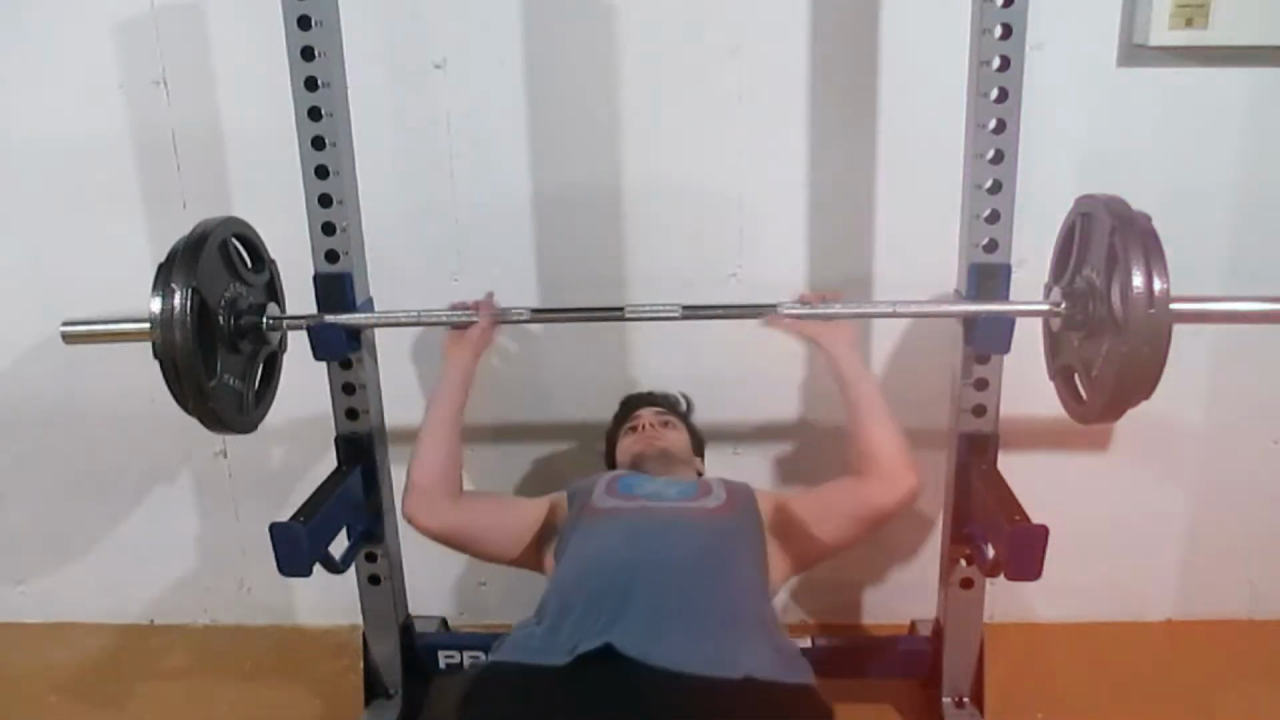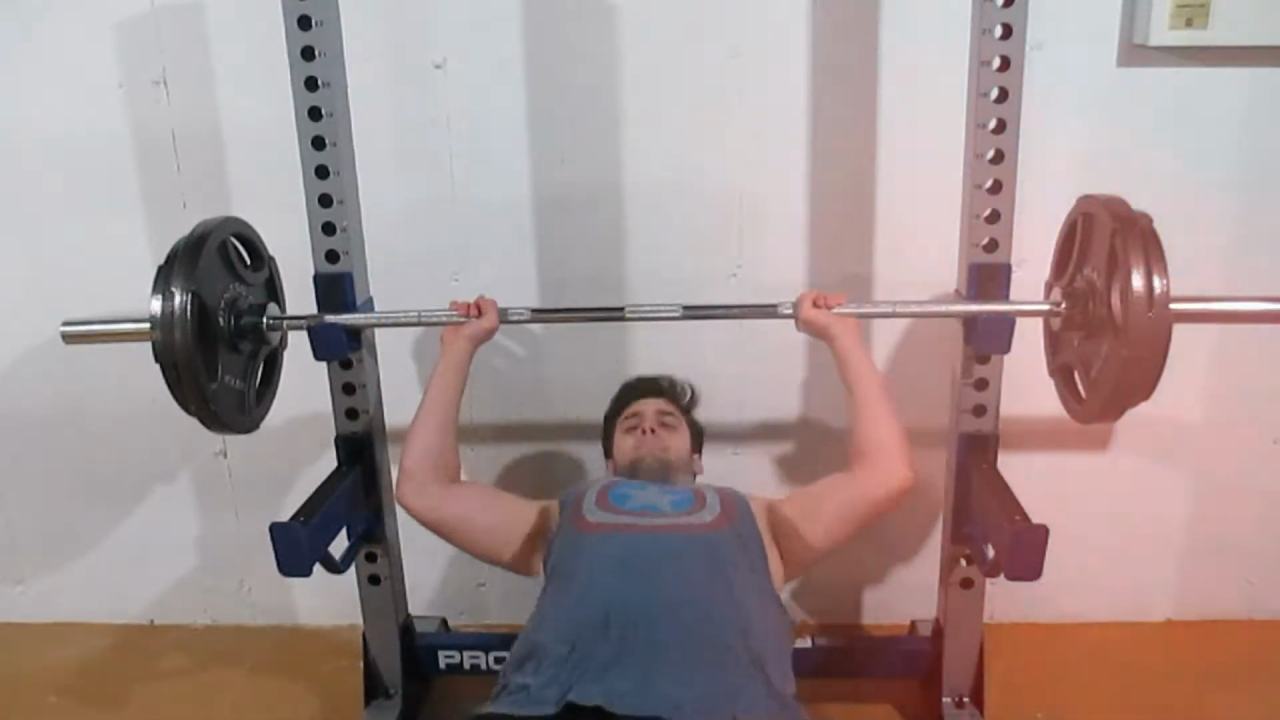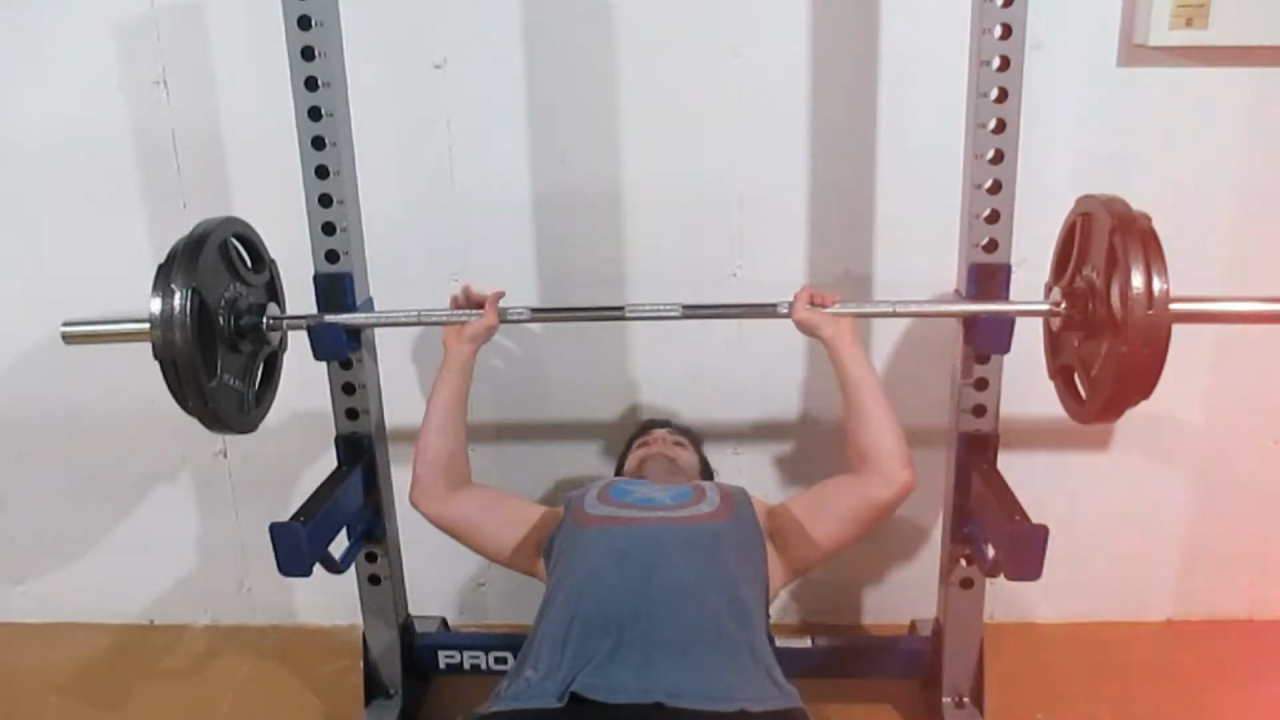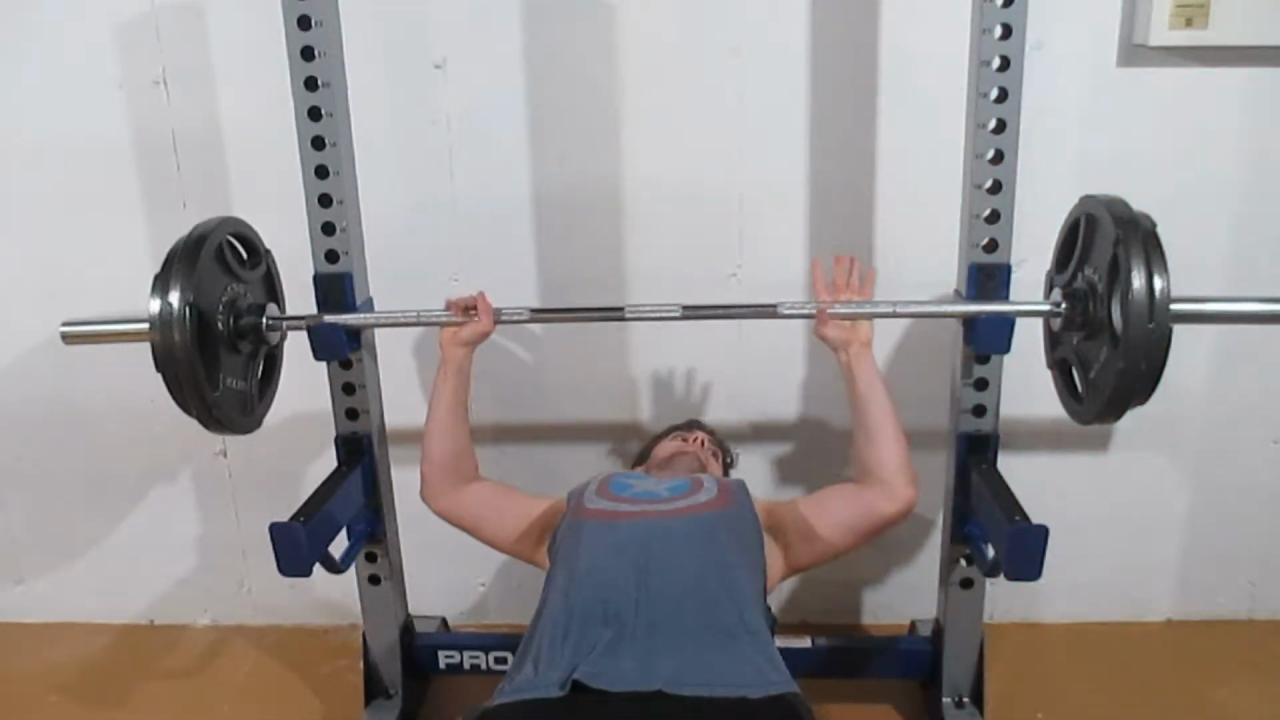
dt=1s
person 1, frame 1
left shoulder: (756, 512)
right shoulder: (568, 510)
left elbow: (888, 482)
right elbow: (430, 504)
left wrist: (838, 349)
right wrist: (463, 357)
left hip: (729, 678)
person 1, frame 2
left shoulder: (751, 519)
right shoulder: (563, 518)
left elbow: (885, 473)
right elbow: (425, 489)
left wrist: (842, 338)
right wrist: (459, 349)
person 1, frame 3
left shoulder: (753, 522)
right shoulder: (566, 523)
left elbow: (886, 477)
right elbow: (438, 491)
left wrist: (839, 339)
right wrist: (462, 350)
person 1, frame 4
left shoulder: (754, 517)
right shoulder: (572, 513)
left elbow: (888, 492)
right elbow: (448, 487)
left wrist: (853, 350)
right wrist: (458, 351)
